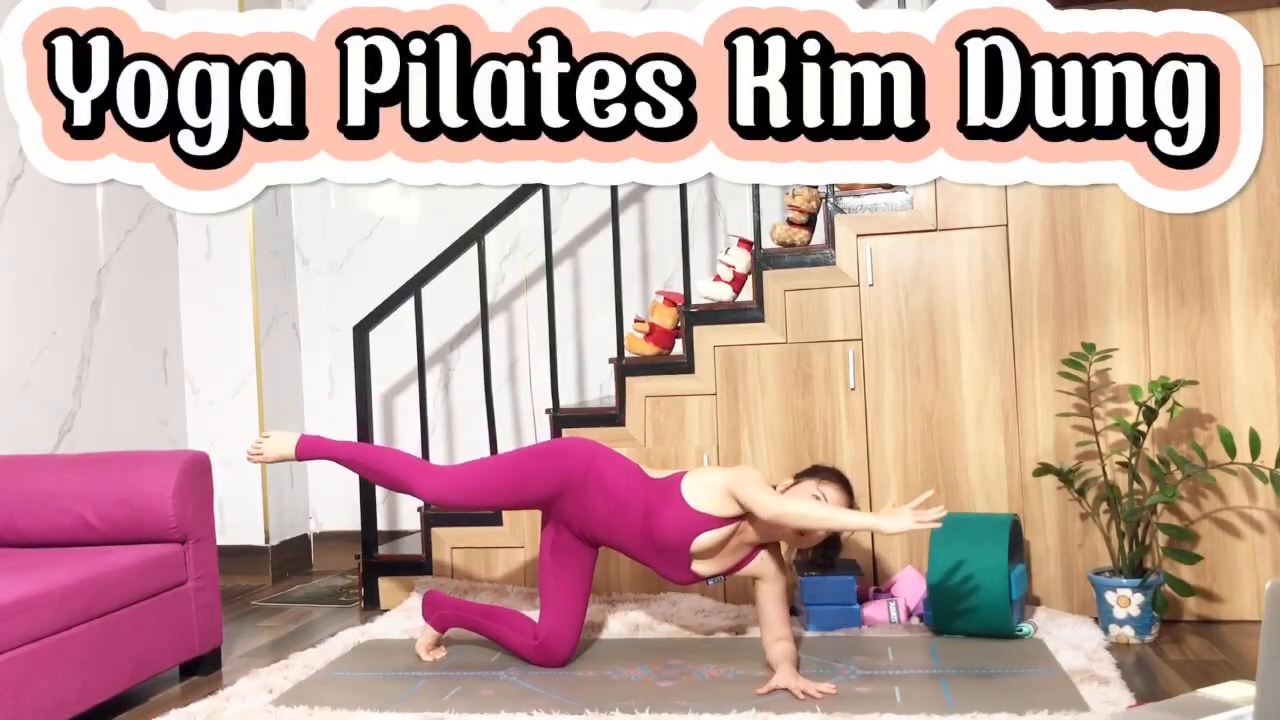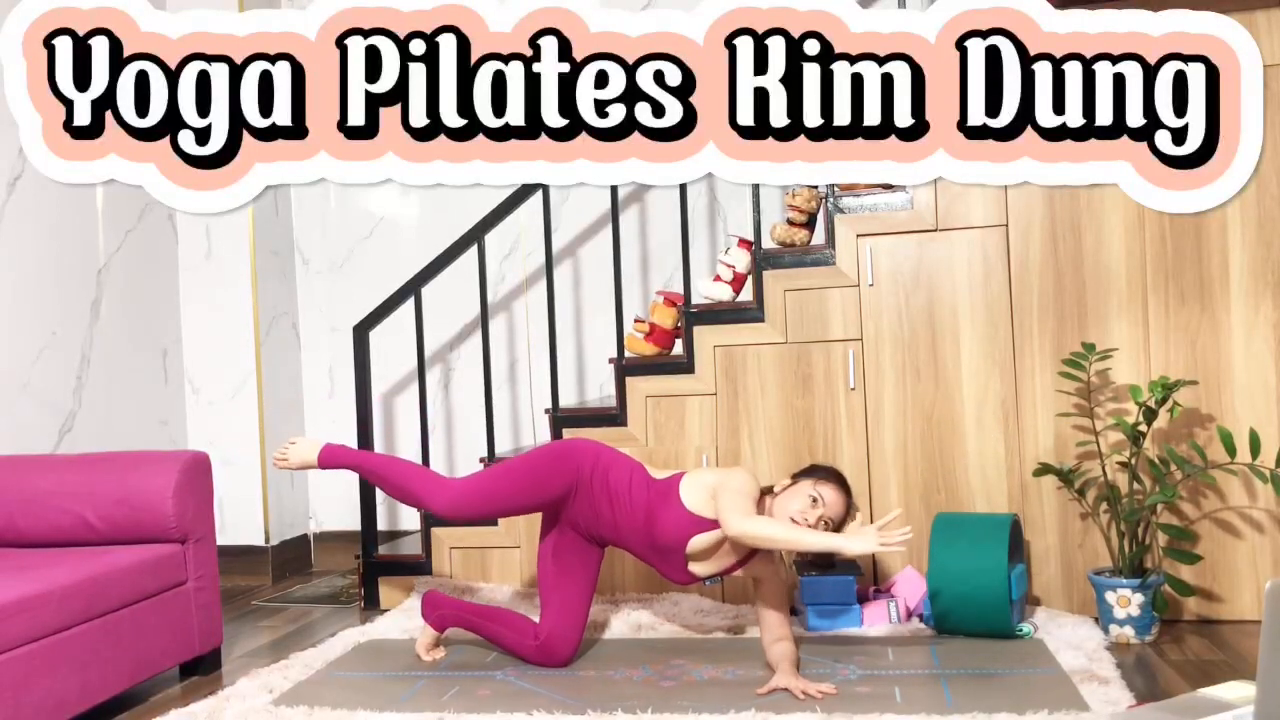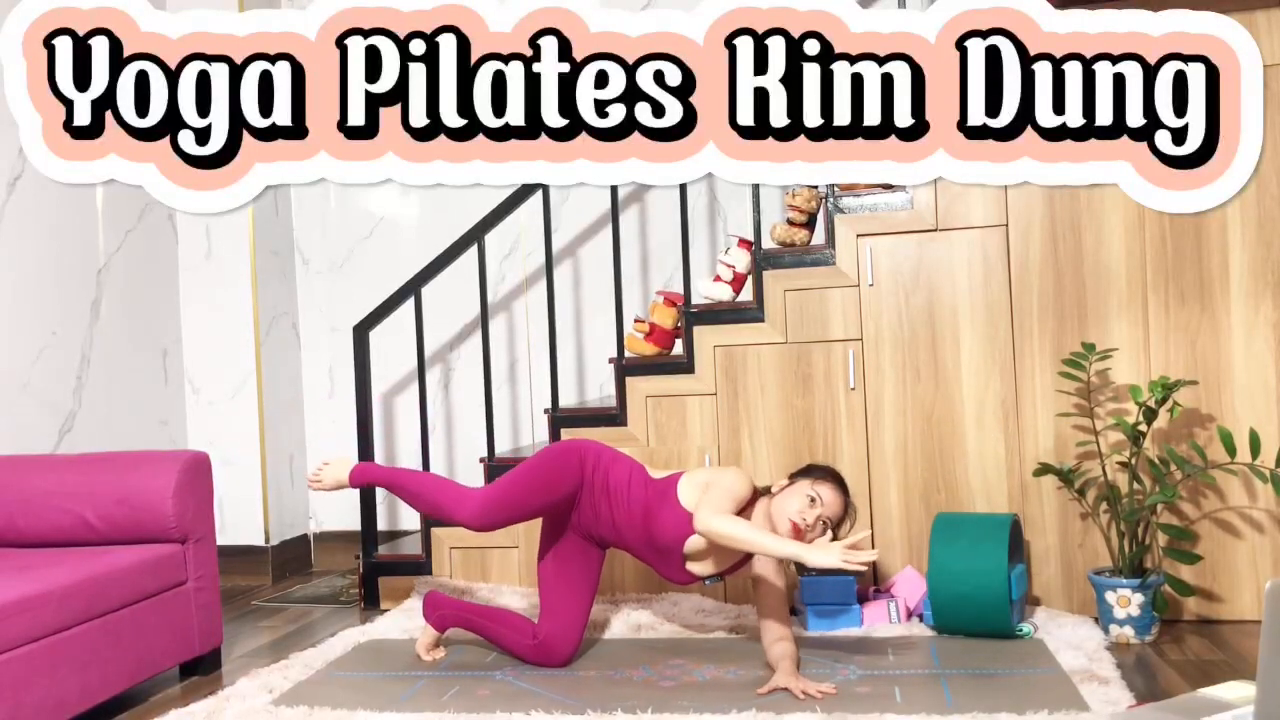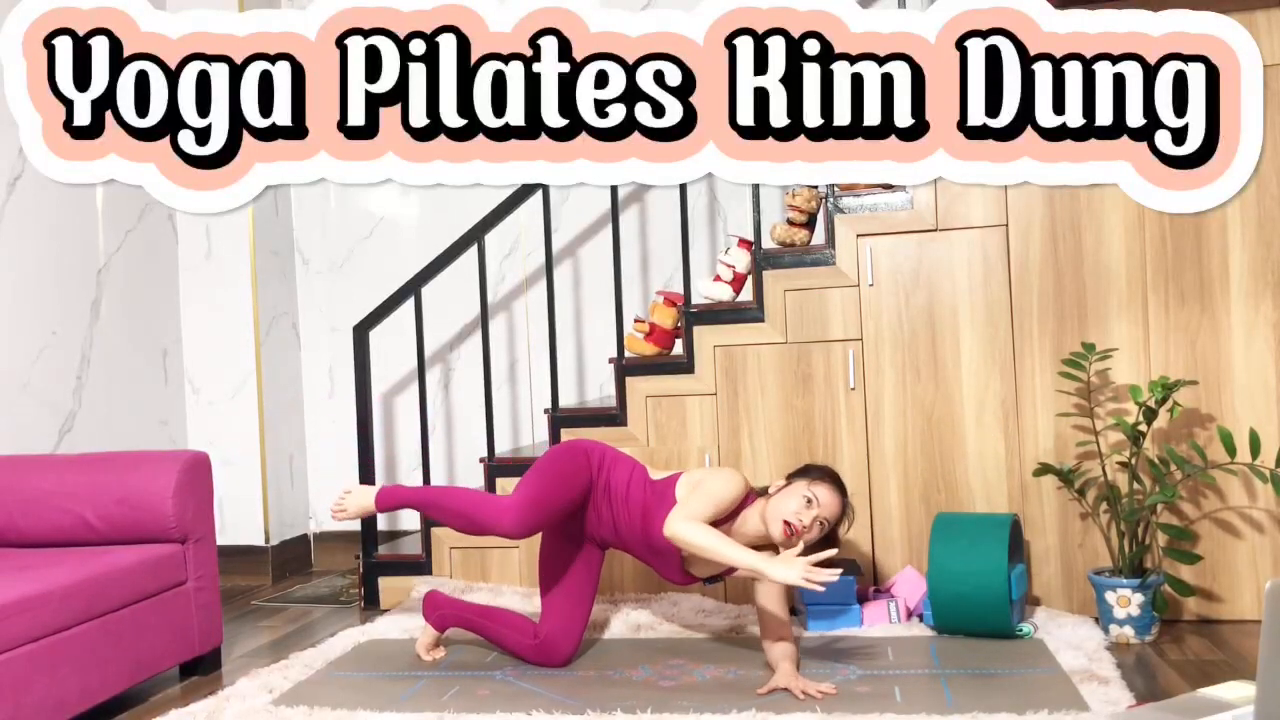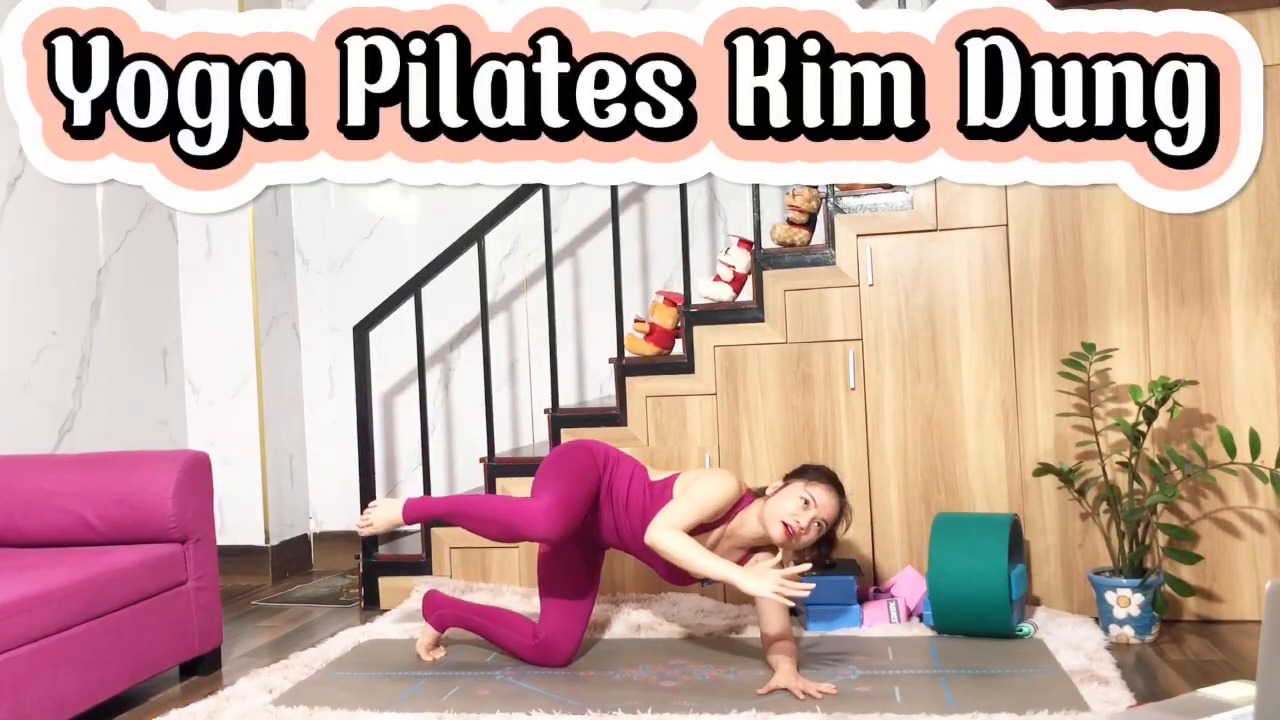
dt=0.3s
person 1, frame 1
left shoulder: (763, 562)
right shoulder: (743, 482)
left elbow: (777, 632)
right elbow: (775, 509)
left wrist: (787, 670)
right wrist: (876, 521)
left hip: (580, 531)
right hip: (575, 476)
left knee: (551, 648)
right knee: (439, 487)
left ankle: (442, 610)
right ankle: (308, 445)
person 1, frame 2
left shoulder: (766, 564)
right shoulder: (739, 482)
left elbow: (778, 632)
right elbow: (739, 523)
left wrist: (786, 671)
right wrist: (843, 544)
left hip: (586, 532)
right hip: (579, 475)
left knee: (552, 648)
right knee: (448, 500)
left ankle: (441, 610)
right ankle: (332, 454)
person 1, frame 3
left shoulder: (765, 562)
right shoulder: (738, 485)
left elbow: (777, 632)
right elbow: (708, 520)
left wrist: (787, 670)
right wrist: (802, 554)
left hip: (587, 533)
right hip: (582, 474)
left knee: (553, 650)
right knee: (478, 511)
left ankle: (442, 611)
right ankle: (362, 473)
person 1, frame 4
left shoulder: (761, 563)
right shoulder: (731, 486)
left elbow: (777, 633)
right elbow: (676, 526)
left wrist: (786, 669)
right wrist: (769, 564)
left hip: (590, 535)
right hip: (585, 472)
left knee: (552, 650)
right knee: (510, 520)
left ankle: (443, 610)
right ankle: (385, 495)
person 1, frame 5
left shoulder: (765, 562)
right shoulder: (724, 488)
left elbow: (777, 632)
right elbow: (658, 533)
left wrist: (787, 667)
right wrist: (739, 578)
left hip: (591, 534)
right hip: (586, 469)
left knee: (552, 650)
right knee: (548, 524)
left ankle: (442, 610)
right ankle: (412, 509)
